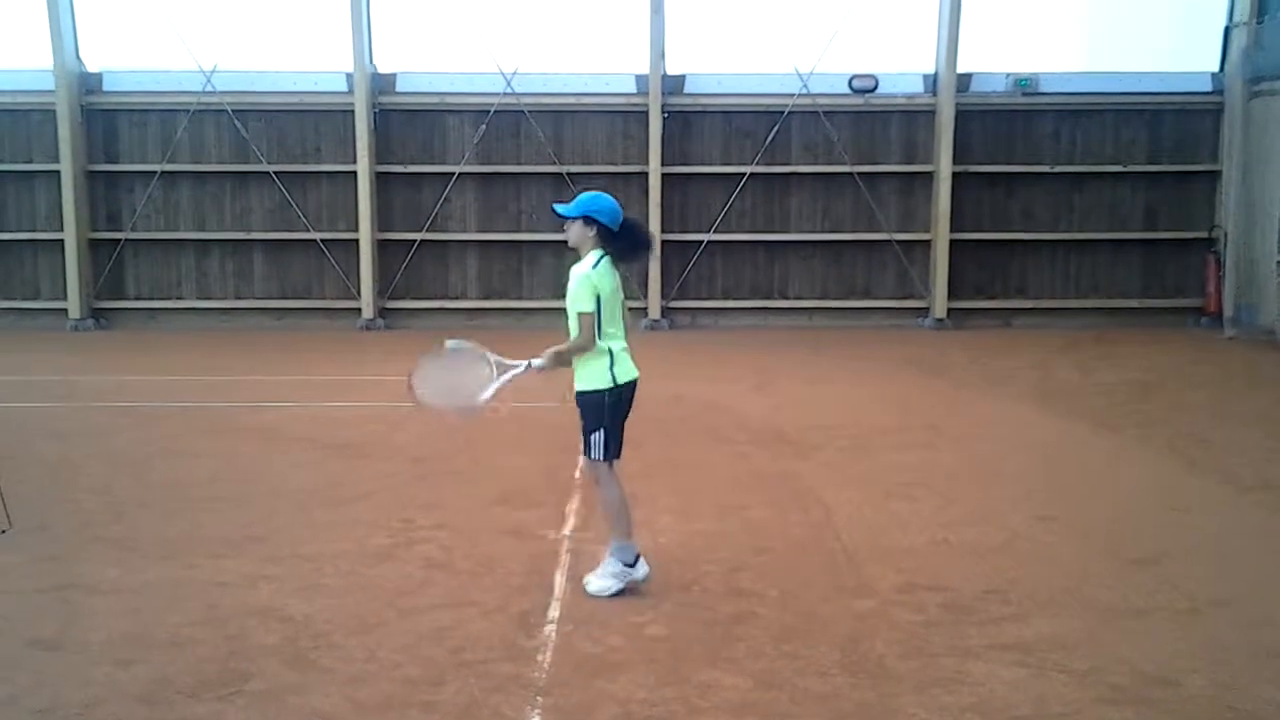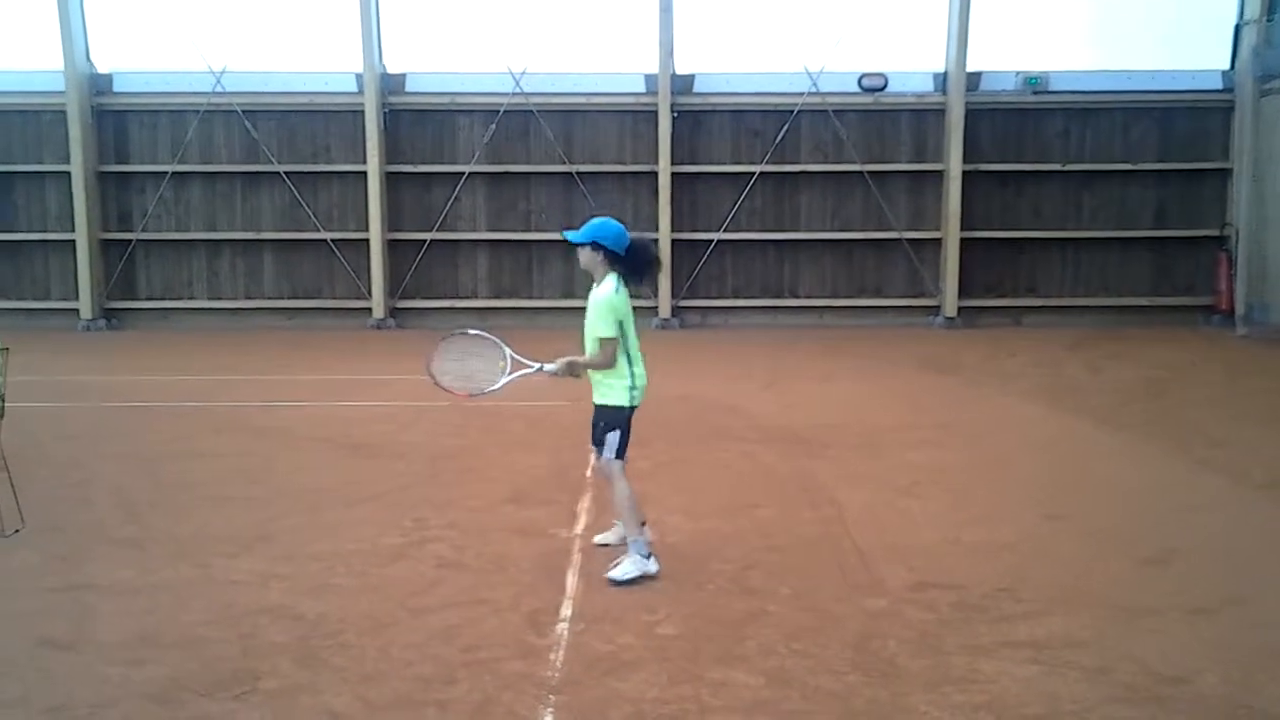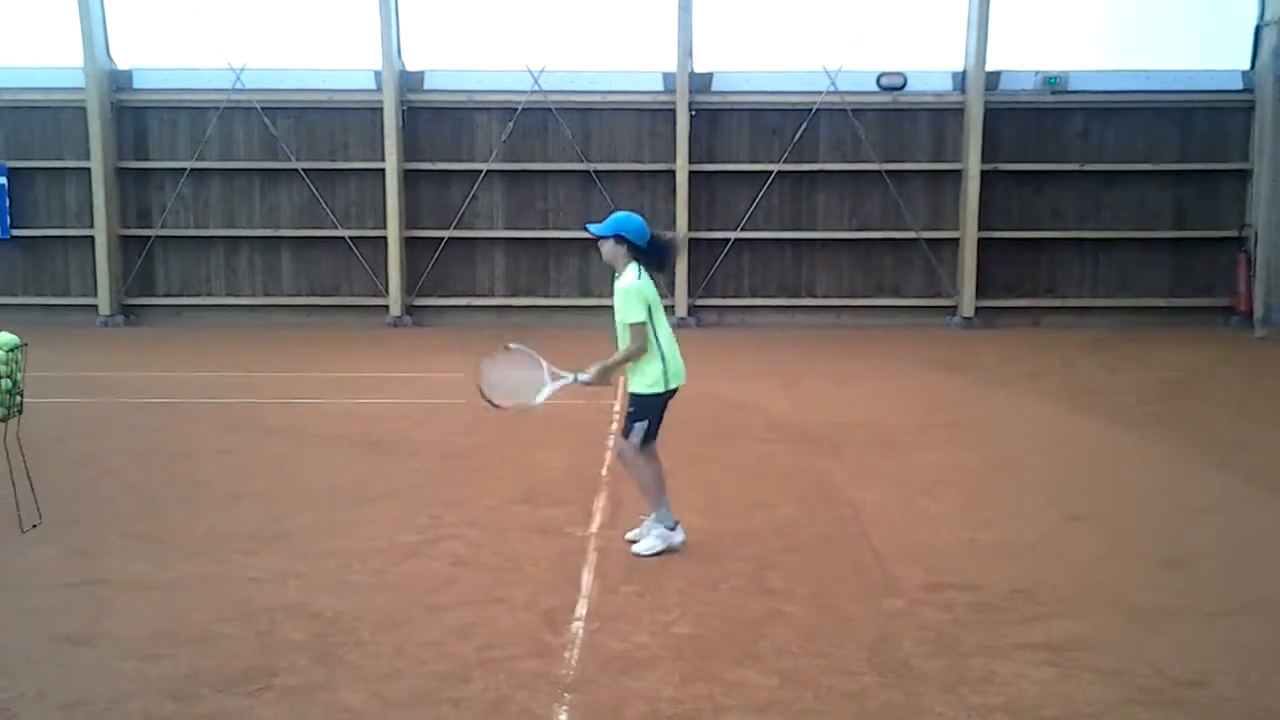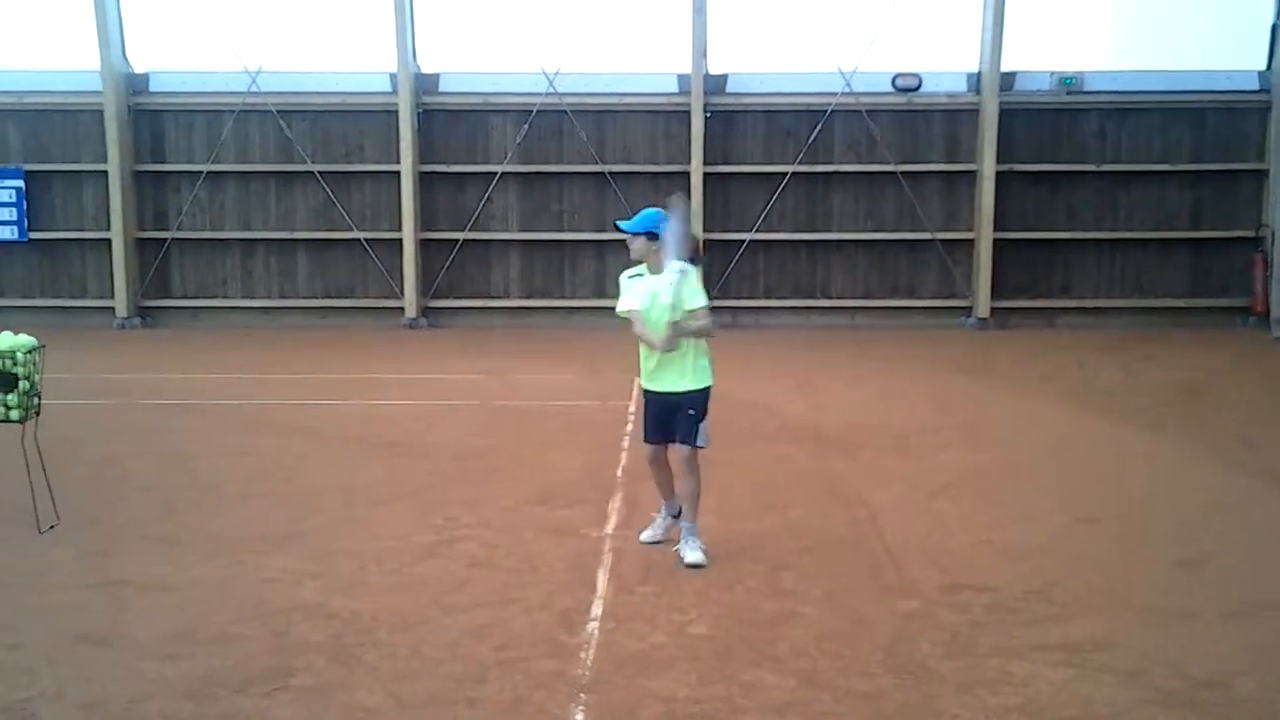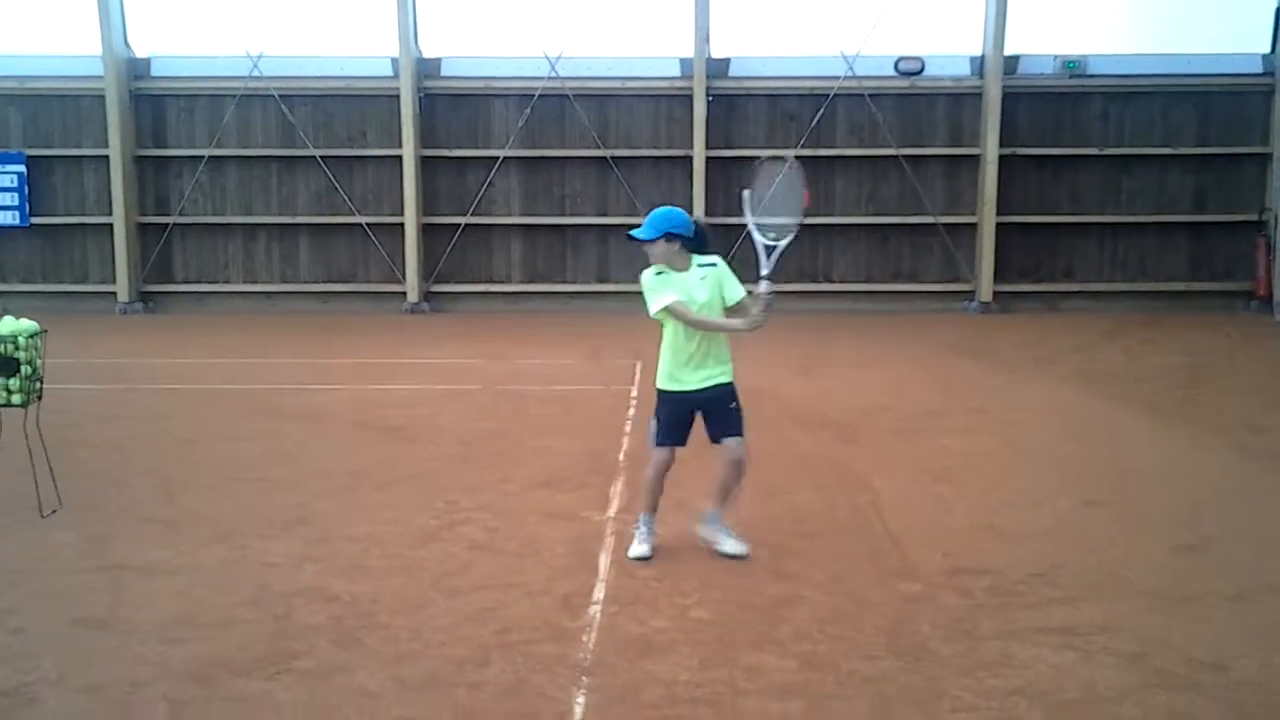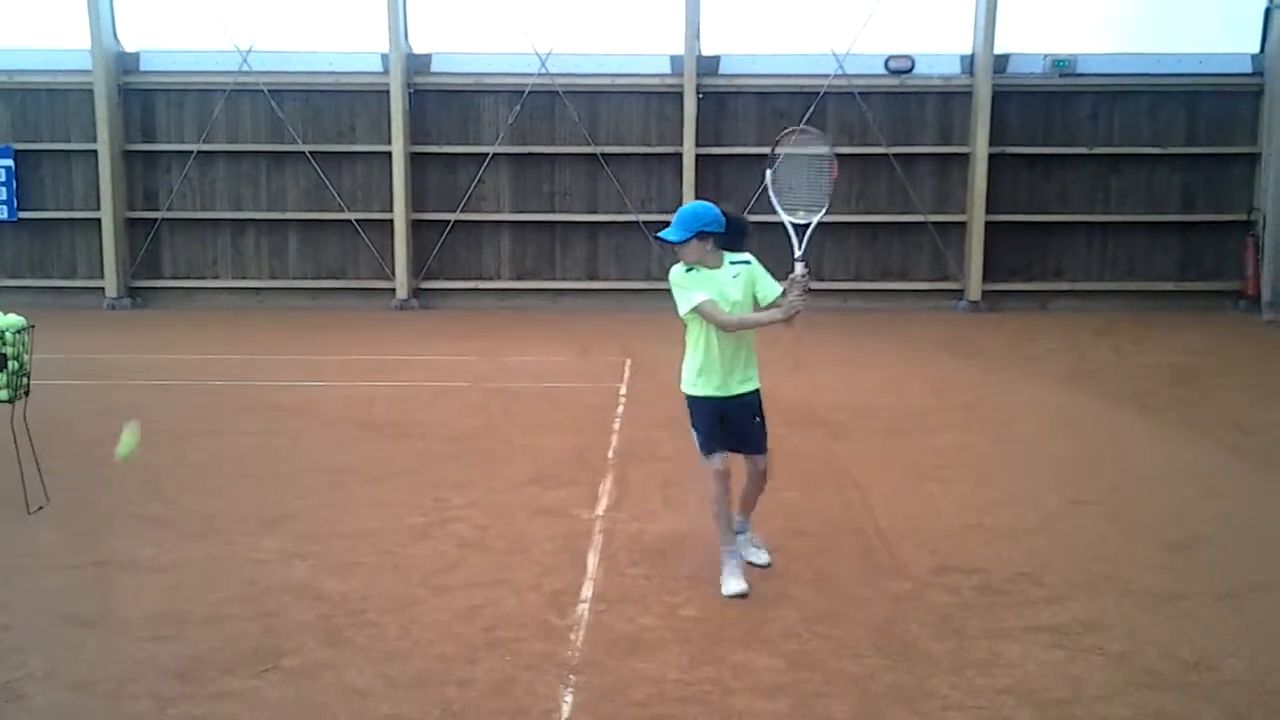
dt=0.4s
person 1, frame 1
left shoulder: (583, 272)
right shoulder: (606, 266)
left elbow: (586, 340)
left wrist: (556, 354)
right wrist: (565, 353)
left hip: (602, 382)
right hip: (612, 378)
left knee: (600, 469)
right knee: (598, 467)
left ankle: (628, 560)
right ankle: (619, 554)
person 1, frame 2
left shoulder: (604, 296)
right shoulder: (612, 287)
left elbow: (607, 358)
left wrist: (573, 363)
right wrist: (580, 363)
left hip: (618, 393)
right hip: (610, 390)
left knee: (611, 468)
right knee: (604, 461)
left ankle: (640, 554)
right ankle: (631, 525)
person 1, frame 3
left shoulder: (630, 284)
right shoulder: (631, 277)
left elbow: (639, 346)
left wrist: (605, 368)
right wrist: (611, 365)
left hip: (655, 379)
right hip: (650, 377)
left knee: (628, 450)
right knee: (643, 449)
left ankle: (666, 526)
right ankle: (661, 520)
person 1, frame 4
left shoulder: (685, 273)
right shoulder: (630, 279)
left elbow: (706, 325)
right elbow: (638, 326)
left wrist: (682, 329)
right wrist: (658, 340)
left hip: (691, 381)
right hip: (655, 381)
left knee: (686, 455)
right knee: (654, 454)
left ankle: (690, 537)
right ankle: (670, 512)
person 1, frame 5
left shoulder: (714, 267)
right shoulder: (652, 279)
left elbow: (743, 311)
right elbow: (689, 319)
left wrist: (757, 309)
right wrist: (739, 324)
left hip: (717, 379)
right hip: (674, 383)
left knee: (735, 455)
right knee: (661, 459)
left ankle: (714, 522)
right ankle: (645, 528)
person 1, frame 6
left shoulder: (746, 264)
right shoulder: (680, 276)
left elbow: (778, 307)
right elbow: (723, 321)
left wrist: (793, 295)
right wrist: (777, 314)
left hip: (744, 385)
right hip: (702, 388)
left knee: (758, 467)
right knee: (720, 470)
left ankle: (741, 531)
right ankle: (729, 560)
